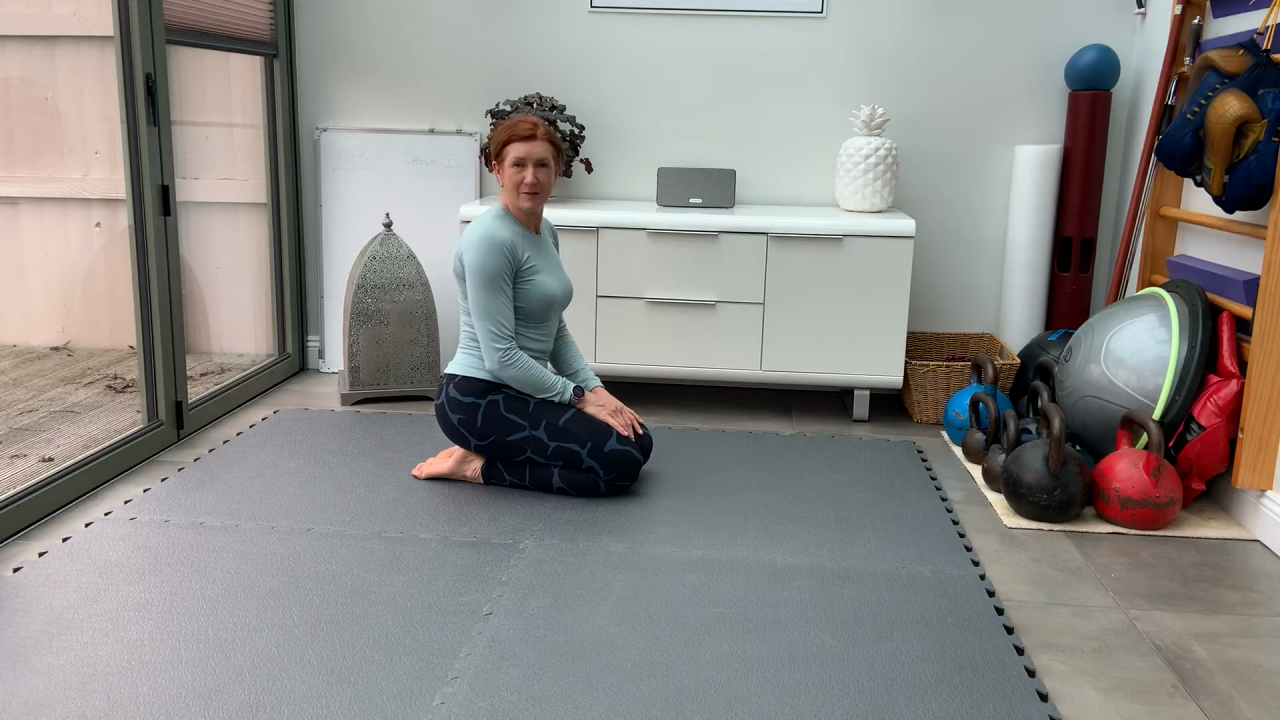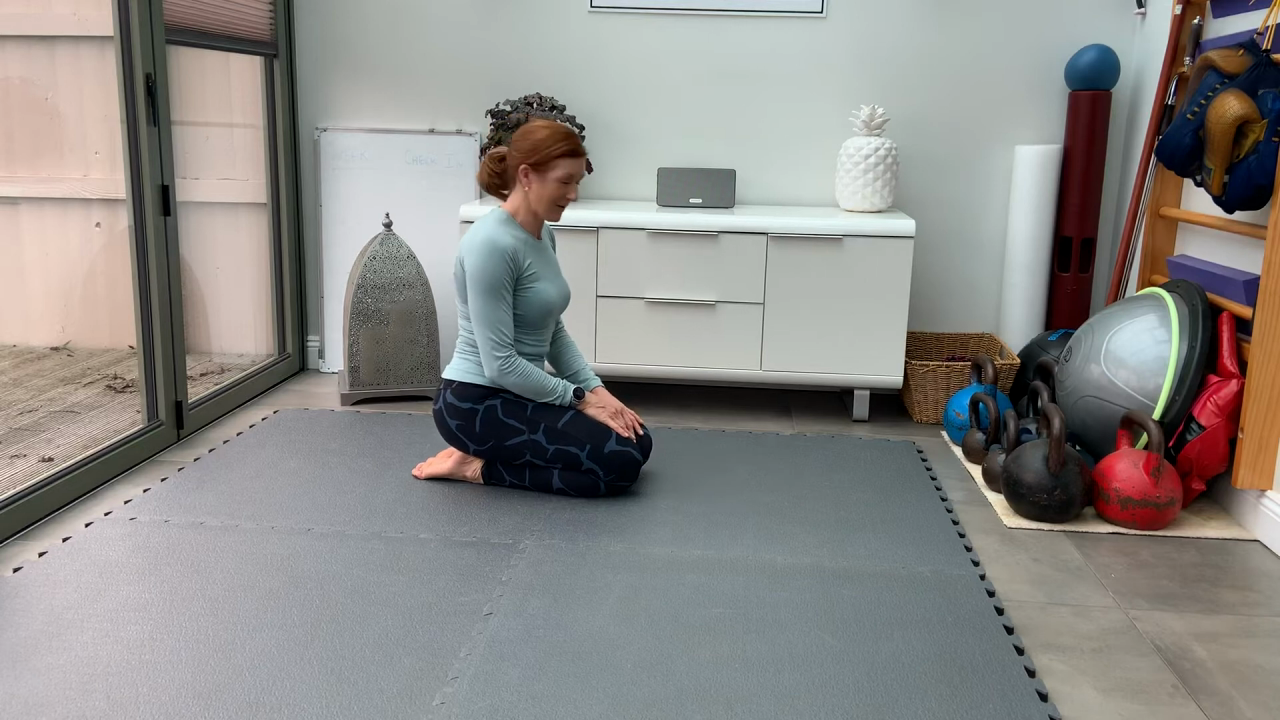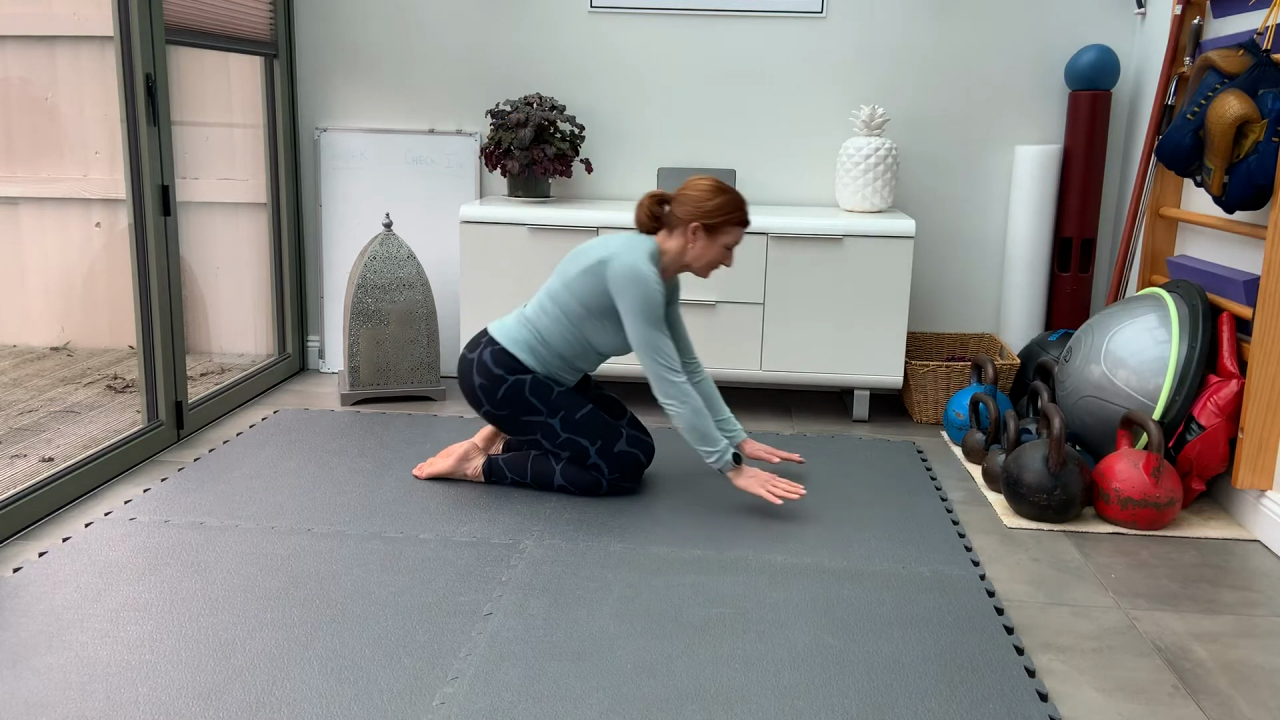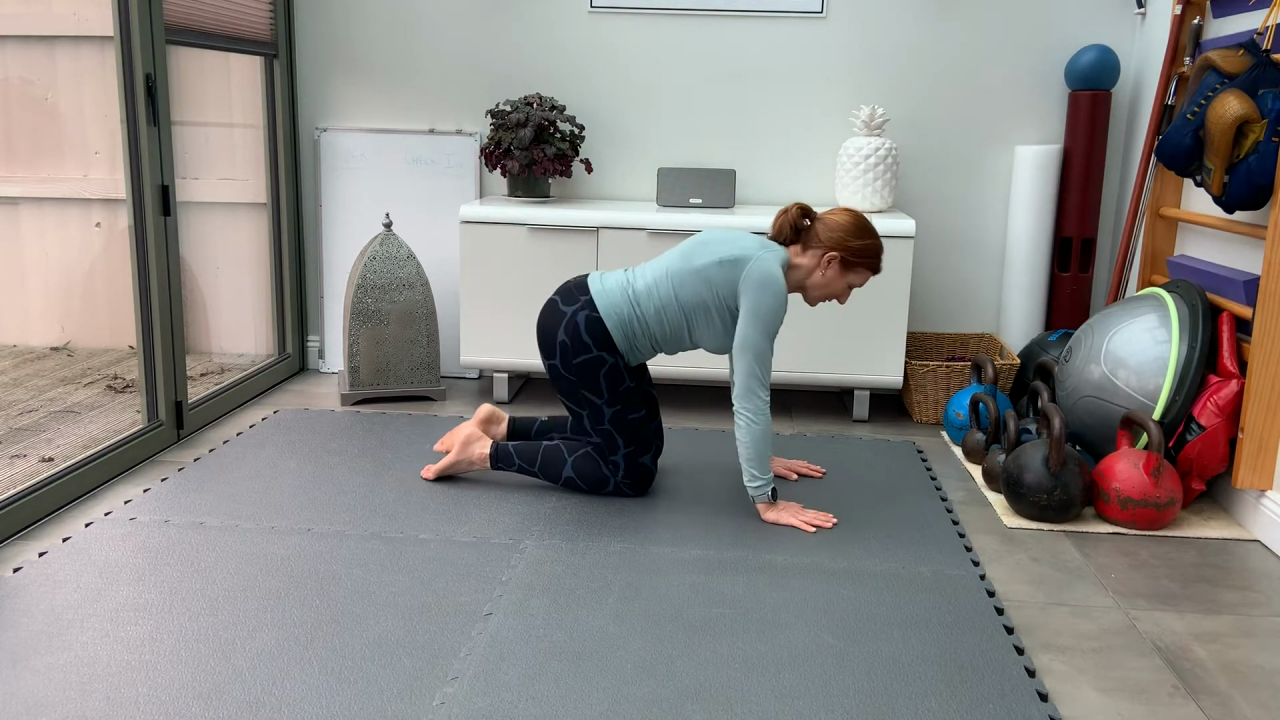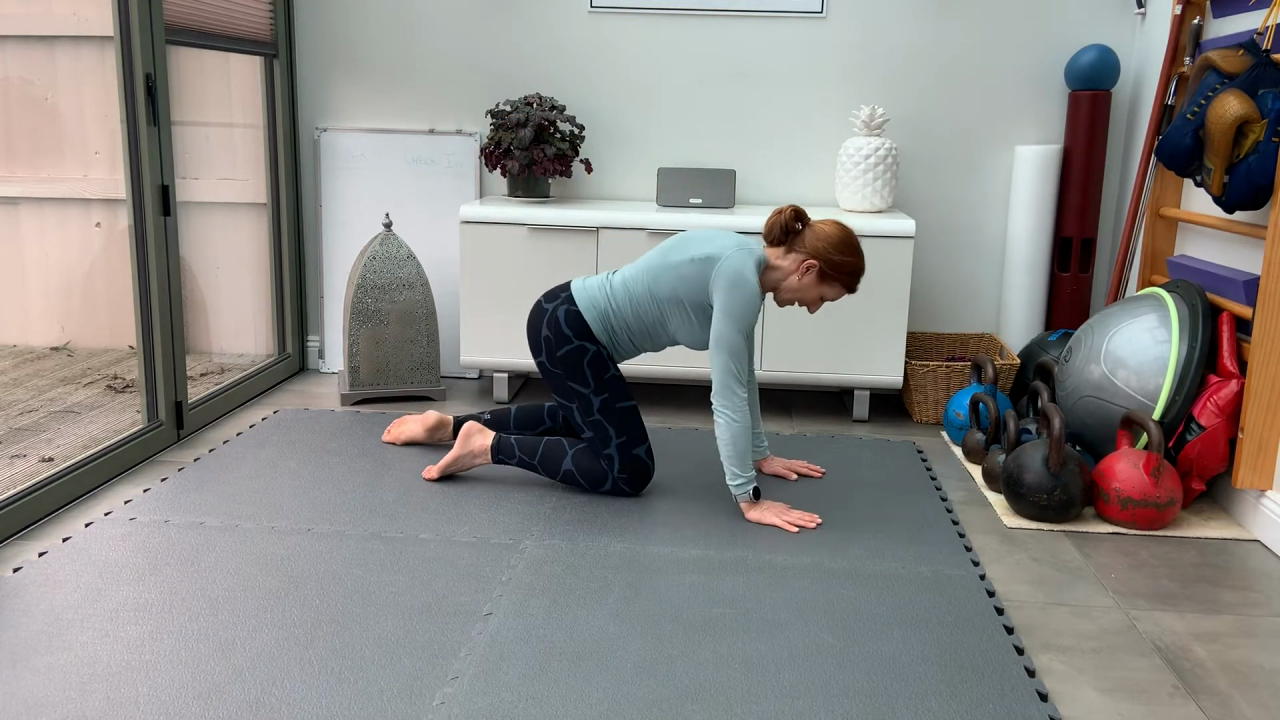
dt=0.7s
person 1, frame 1
left shoulder: (544, 231)
right shoulder: (490, 238)
left elbow: (555, 331)
right elbow: (501, 356)
left wrist: (594, 389)
right wrist: (578, 397)
left hip: (518, 392)
right hip: (479, 399)
left knee: (637, 442)
right knee: (619, 463)
left ankle: (485, 453)
right ankle: (479, 466)
person 1, frame 2
left shoulder: (541, 235)
right shoulder: (493, 244)
left elbow: (553, 334)
right elbow: (499, 364)
left wrist: (595, 389)
right wrist: (578, 398)
left hip: (517, 395)
right hip: (478, 404)
left knee: (636, 442)
right knee: (619, 463)
left ankle: (485, 452)
right ankle: (479, 467)
person 1, frame 3
left shoulder: (661, 272)
right shoulder: (633, 270)
left elbow: (689, 368)
right elbow: (669, 385)
left wrist: (737, 439)
right wrist: (730, 466)
left hip: (533, 369)
right hip: (498, 371)
left knee: (635, 448)
right knee: (621, 466)
left ankle: (504, 442)
right ankle: (481, 464)
person 1, frame 4
left shoulder: (759, 260)
right shoulder: (767, 278)
left elbow: (745, 376)
right elbow: (750, 397)
left wrist: (762, 457)
right wrist: (766, 500)
left hip: (588, 318)
right hip: (580, 333)
left knee: (641, 445)
right knee: (631, 473)
left ankle: (502, 426)
right ankle: (487, 452)
person 1, frame 5
left shoulder: (747, 266)
right shoulder: (740, 276)
left elbow: (743, 374)
right elbow: (727, 395)
left wrist: (759, 453)
right wrist: (749, 499)
left hip: (574, 323)
right hip: (565, 329)
left knee: (583, 418)
right knee: (630, 470)
left ankle: (452, 426)
right ankle: (489, 446)
